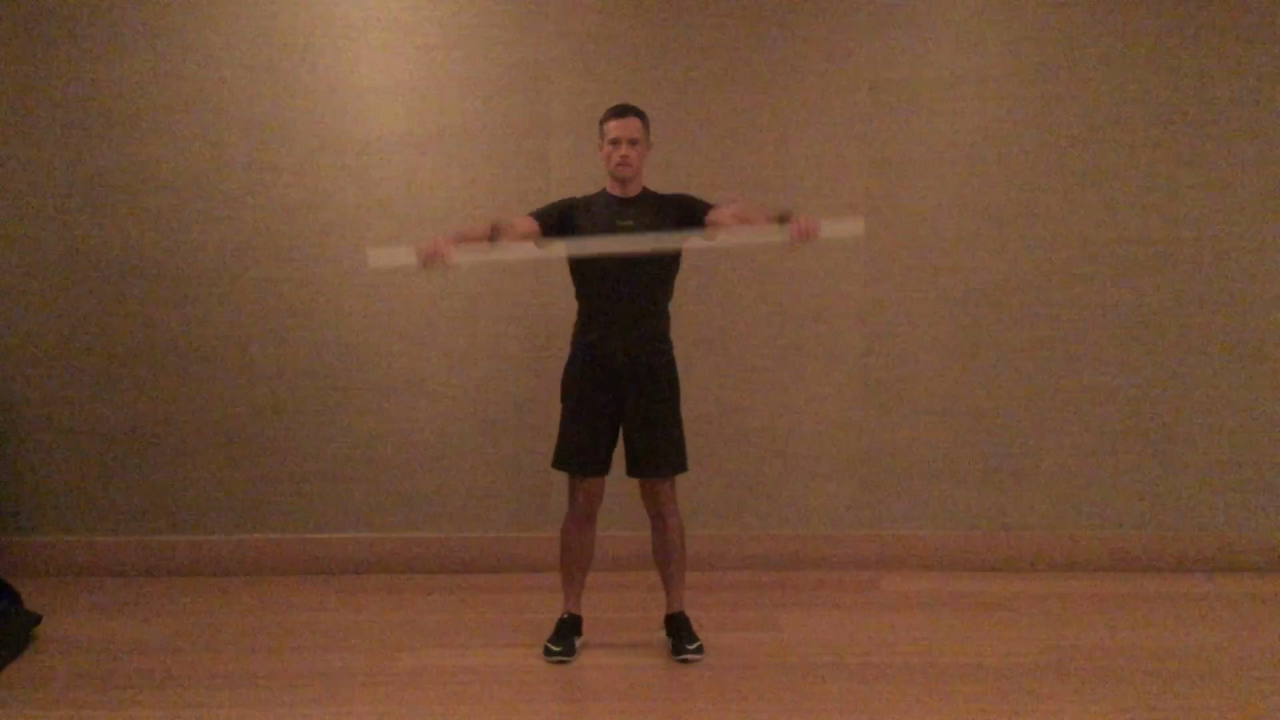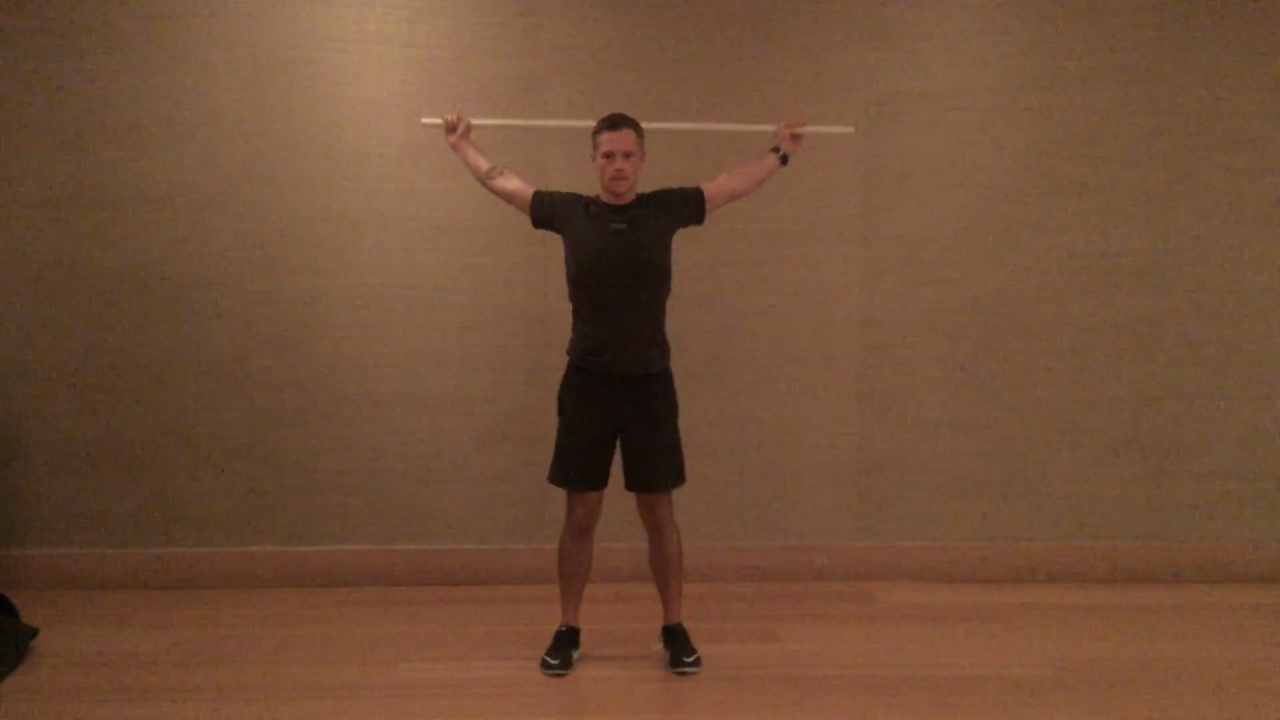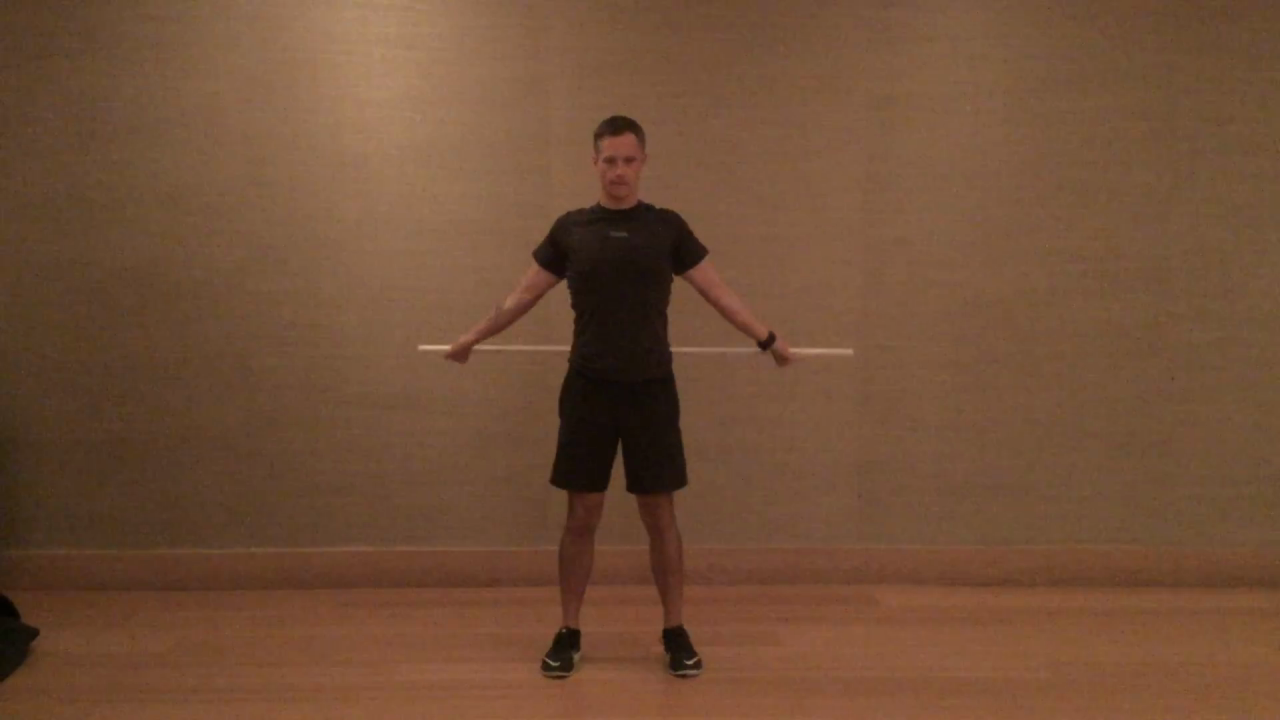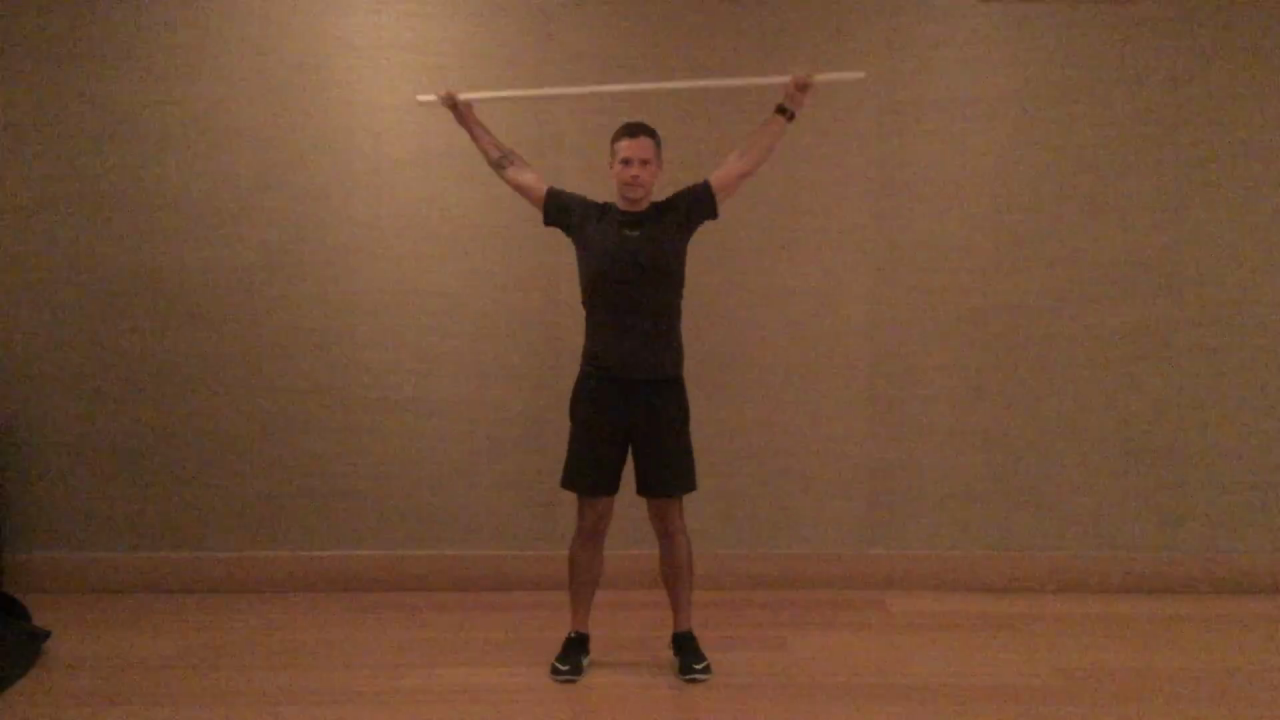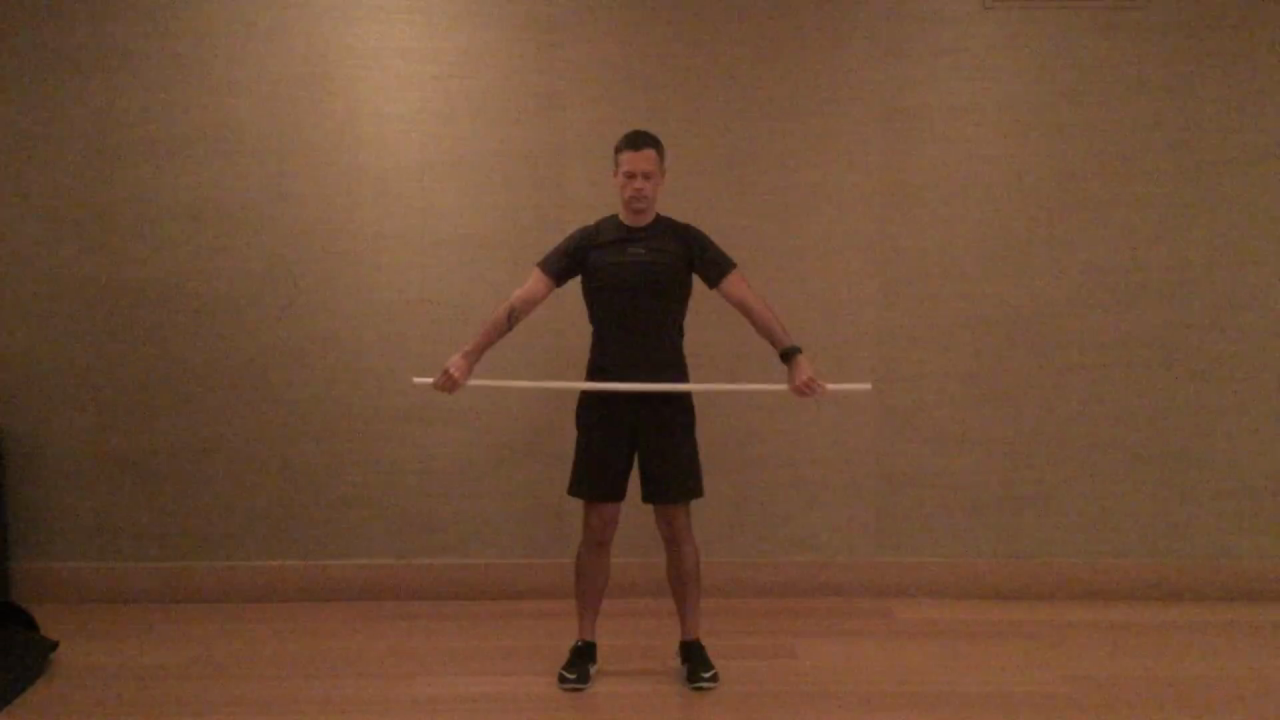
dt=1s
person 1, frame 1
left shoulder: (675, 209)
right shoulder: (574, 211)
left elbow: (734, 219)
right elbow: (513, 227)
left wrist: (784, 222)
right wrist: (456, 239)
left hip: (653, 372)
right hip: (590, 372)
left knee: (662, 499)
right knee: (582, 500)
left ankle: (678, 618)
right ankle: (570, 619)
person 1, frame 2
left shoulder: (666, 209)
right shoulder: (569, 212)
left elbow: (731, 184)
right elbow: (503, 183)
left wrist: (779, 154)
right wrist: (464, 145)
left hip: (650, 384)
right hip: (587, 384)
left knee: (659, 513)
right knee: (580, 513)
left ankle: (674, 630)
right ankle: (567, 631)
person 1, frame 3
left shoulder: (668, 226)
right shoulder: (570, 227)
left elbow: (717, 290)
right elbow: (524, 294)
left wrist: (767, 340)
right wrist: (474, 337)
left hip: (652, 389)
right hip: (588, 389)
left knee: (660, 515)
right knee: (581, 515)
left ankle: (675, 632)
right ankle: (569, 633)
person 1, frame 4
left shoulder: (679, 216)
right shoulder: (582, 219)
left elbow: (743, 161)
right elbow: (514, 169)
left wrist: (787, 106)
right wrist: (466, 115)
left hip: (662, 390)
right hip: (599, 390)
left knee: (670, 520)
right knee: (591, 521)
left ankle: (684, 636)
right ankle: (578, 636)
person 1, frame 5
left shoulder: (686, 240)
right shoulder: (588, 240)
left elbow: (745, 297)
right elbow: (525, 296)
left wrist: (792, 356)
right wrist: (469, 355)
left hip: (668, 400)
right hip: (604, 400)
left knee: (677, 527)
right knee: (597, 528)
left ankle: (692, 645)
right ankle: (585, 646)
